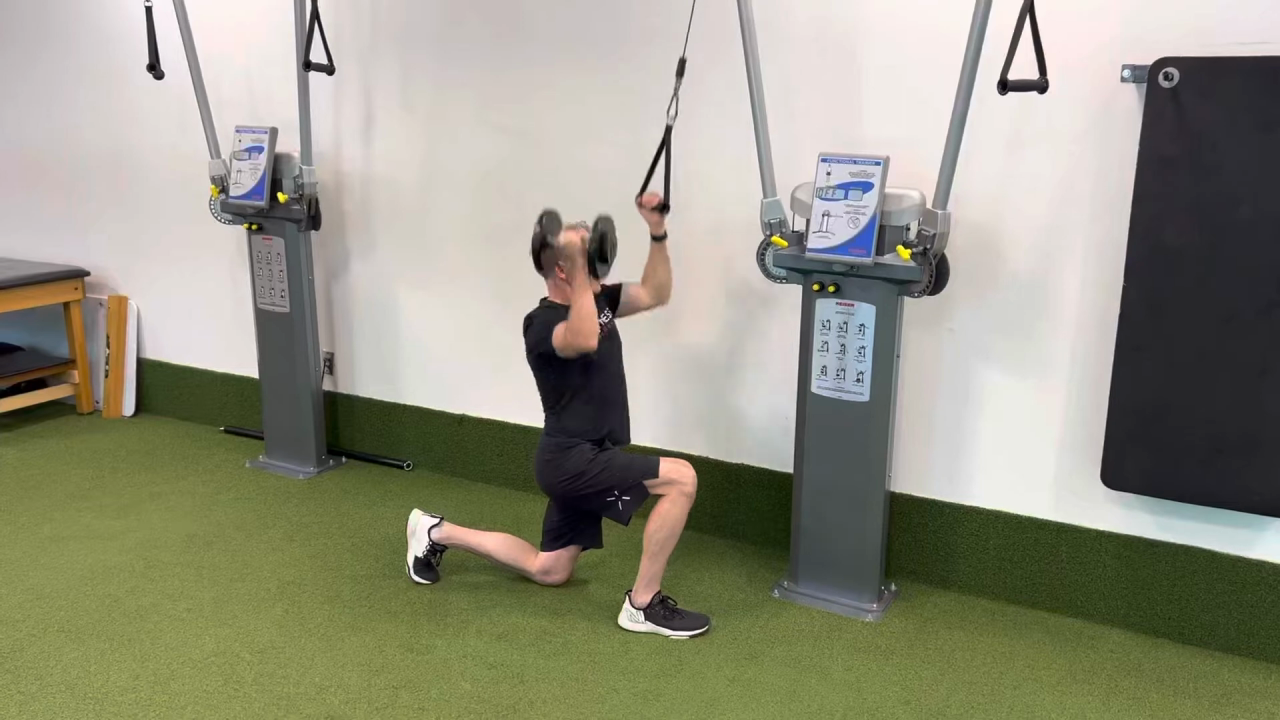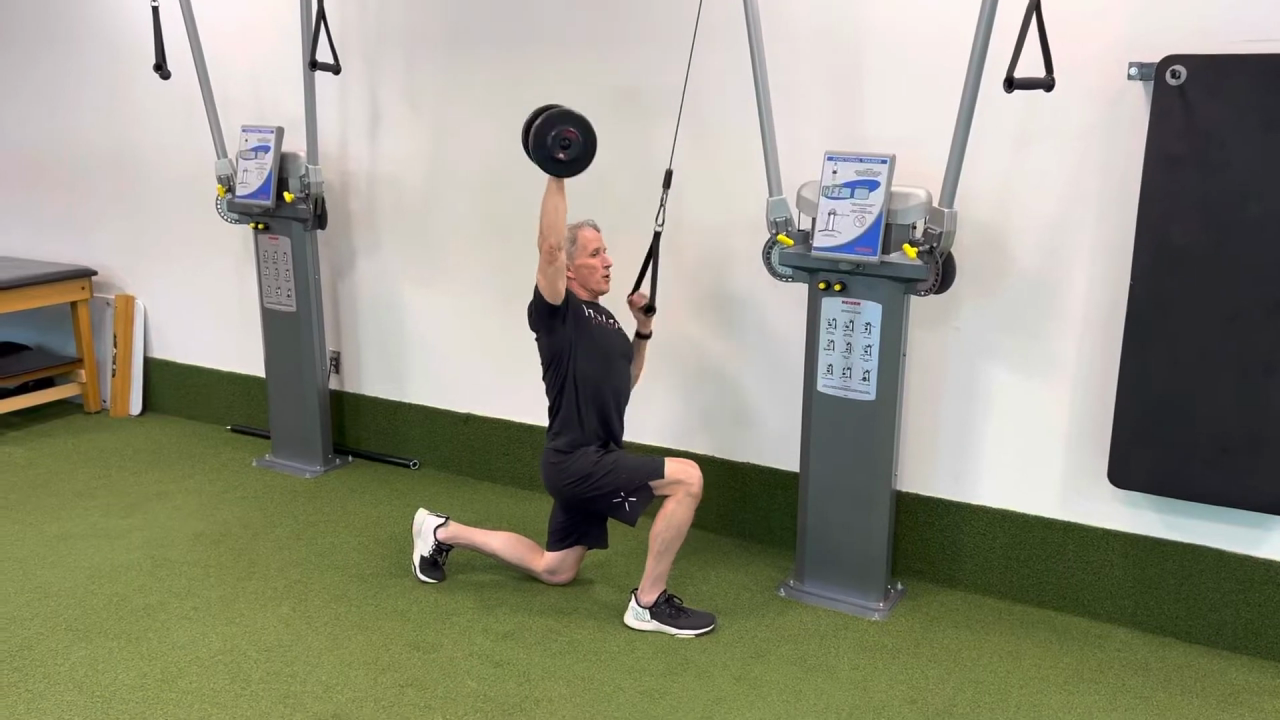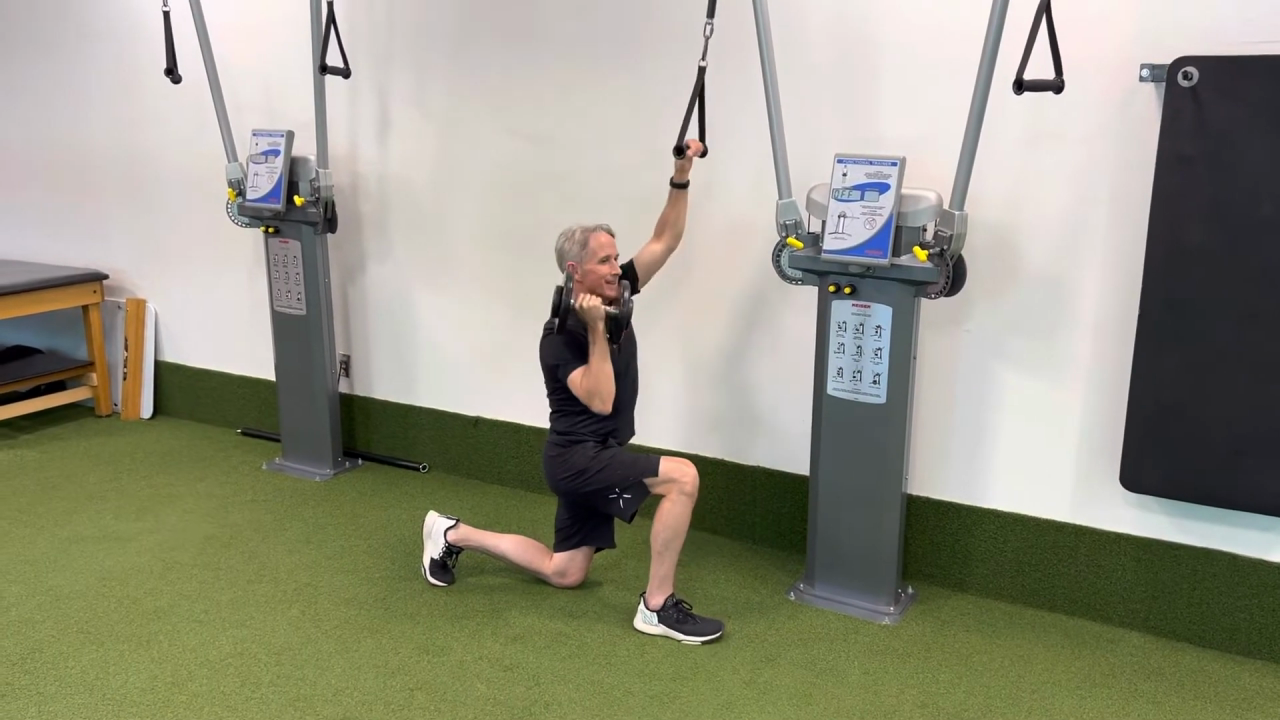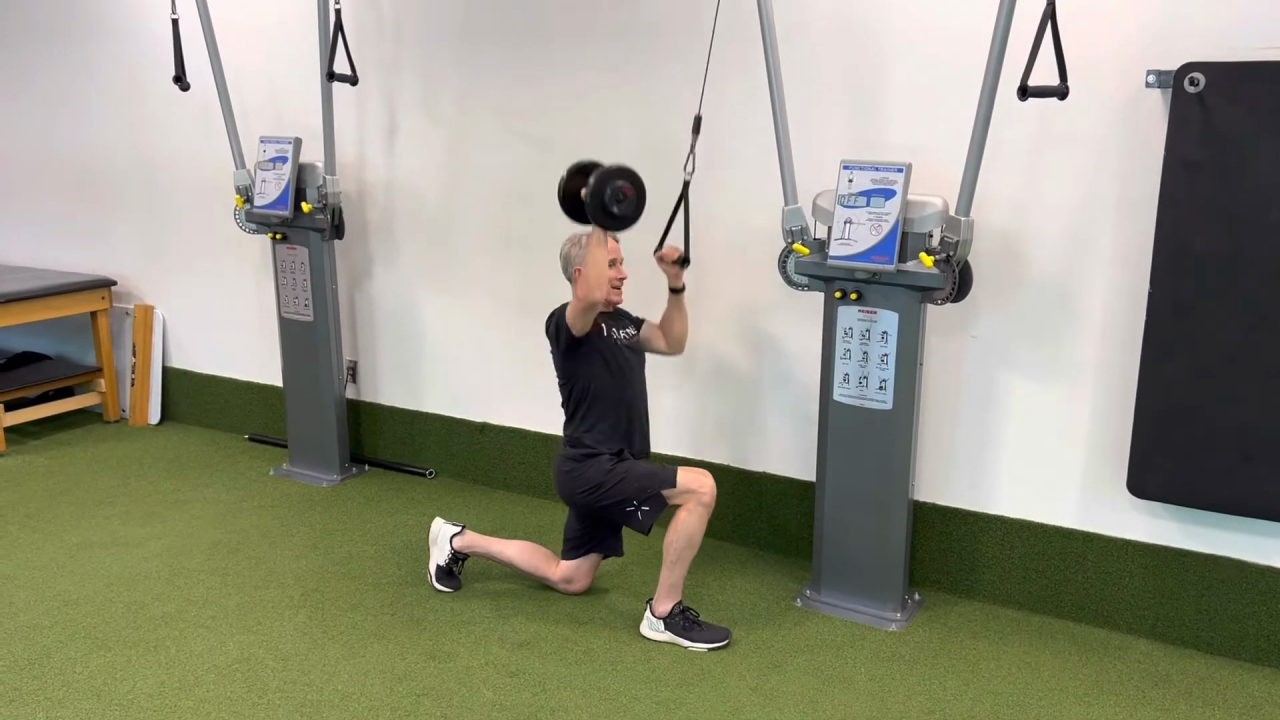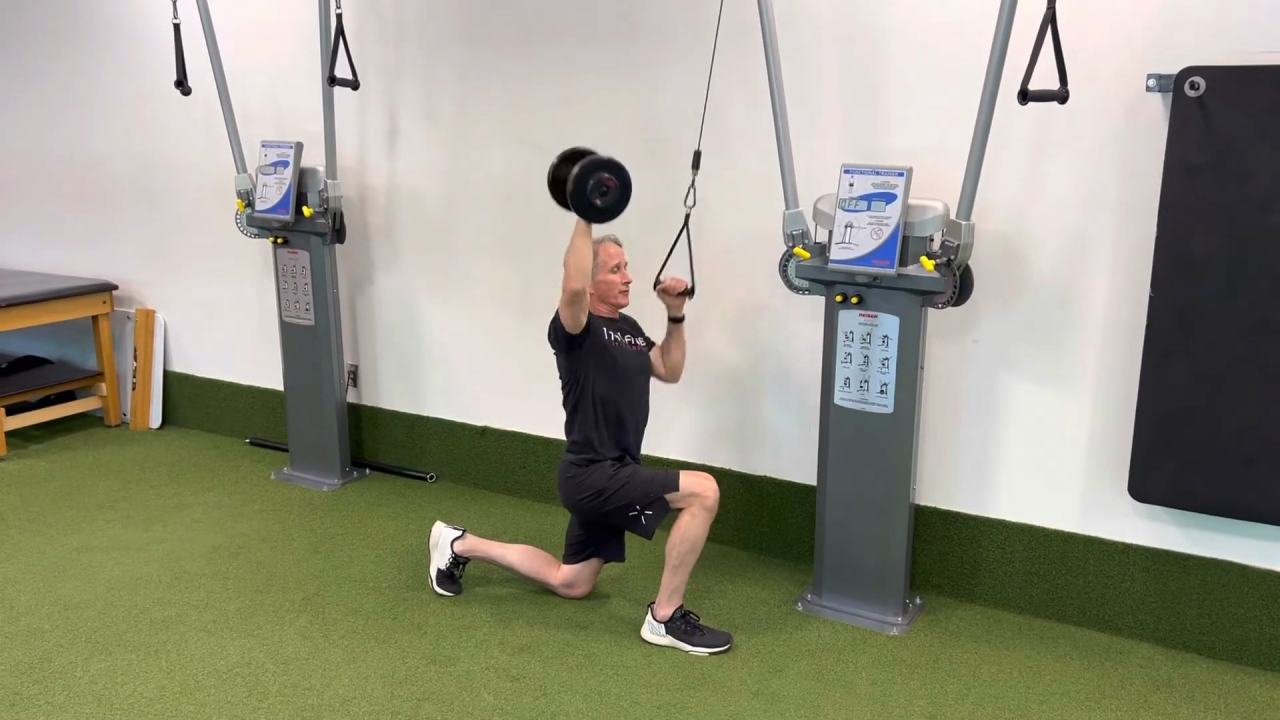
dt=1s
person 1, frame 1
left shoulder: (599, 300)
right shoulder: (541, 322)
left elbow: (657, 293)
right elbow: (585, 339)
left wrist: (656, 227)
right wrist: (577, 259)
left hip: (584, 460)
right hip: (573, 460)
left knee: (548, 570)
right knee: (680, 478)
left ankle: (436, 534)
right ankle: (643, 605)
person 1, frame 2
left shoulder: (599, 315)
right shoulder: (554, 310)
left elbow: (625, 375)
right elbow: (550, 248)
left wrist: (643, 329)
right wrist: (556, 174)
left hip: (588, 459)
right hip: (577, 460)
left knee: (554, 569)
right knee: (686, 479)
left ankle: (442, 533)
right ankle: (649, 603)
person 1, frame 3
left shoulder: (613, 295)
right shoulder: (560, 335)
left elbow: (666, 239)
right elbow: (601, 400)
left wrist: (681, 175)
right wrist: (596, 332)
left hip: (596, 457)
right hip: (578, 457)
left knee: (563, 572)
right knee: (683, 477)
left ankle: (452, 535)
right ankle: (658, 607)
person 1, frame 4
left shoulder: (620, 320)
right shoulder: (565, 323)
left elbow: (674, 342)
right elbow: (592, 297)
left wrist: (675, 280)
right wrist: (598, 224)
left hip: (607, 469)
right hip: (592, 470)
left knee: (569, 577)
right knee: (699, 487)
left ankle: (459, 543)
right ankle: (664, 614)
person 1, frame 5
left shoulder: (627, 328)
right shoulder: (571, 325)
left elbow: (671, 370)
right elbow: (574, 286)
left wrist: (674, 313)
right wrist: (582, 216)
left hip: (610, 473)
right hip: (593, 474)
left knee: (570, 581)
right knee: (702, 490)
left ankle: (460, 545)
right ankle: (666, 617)
